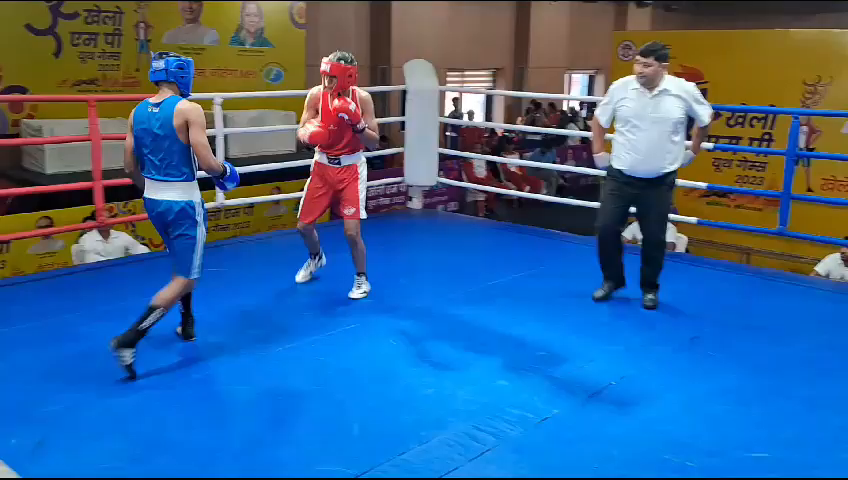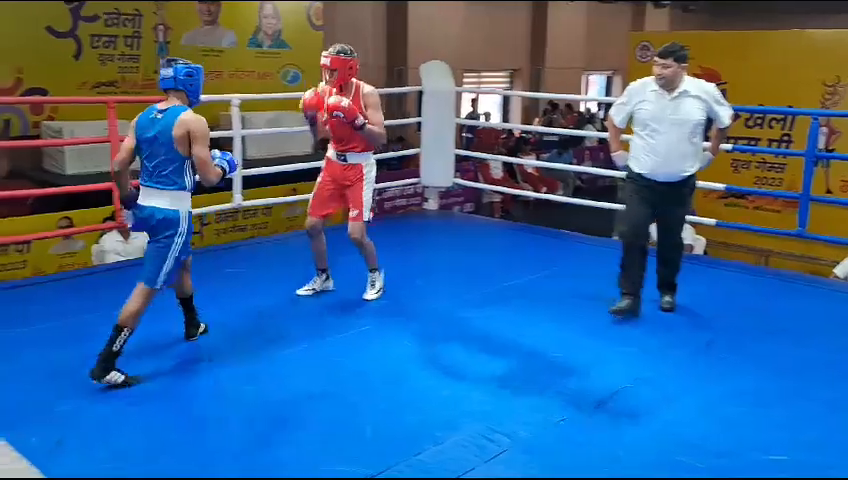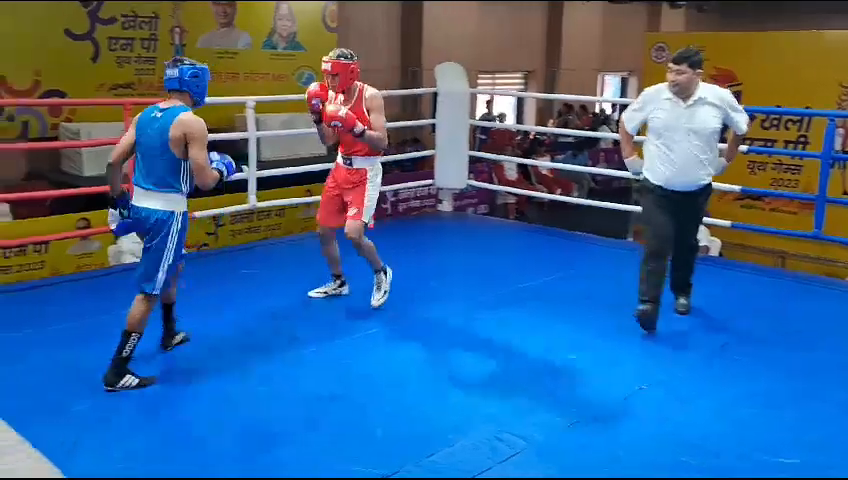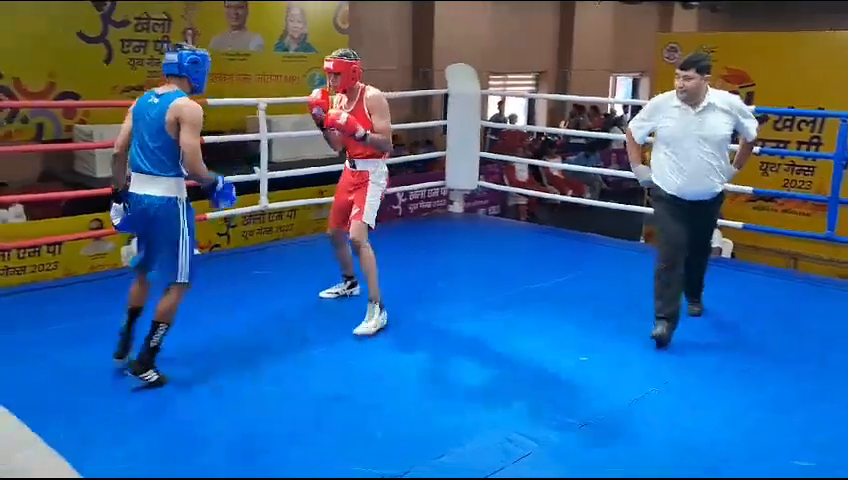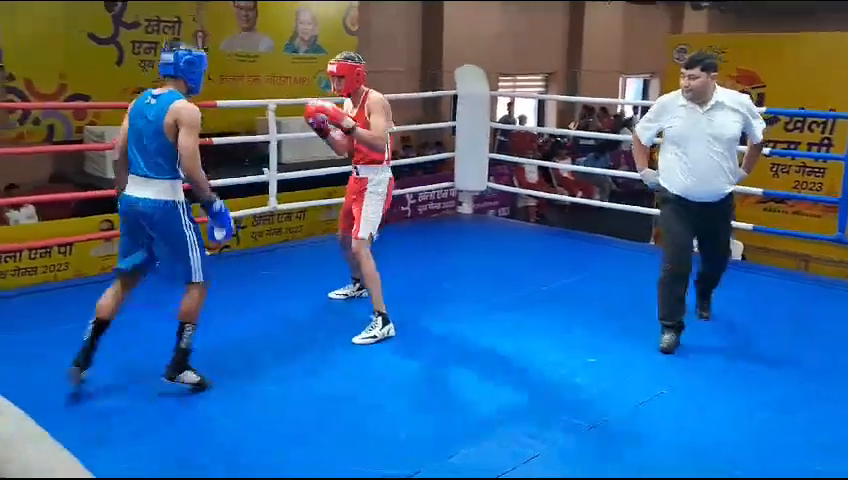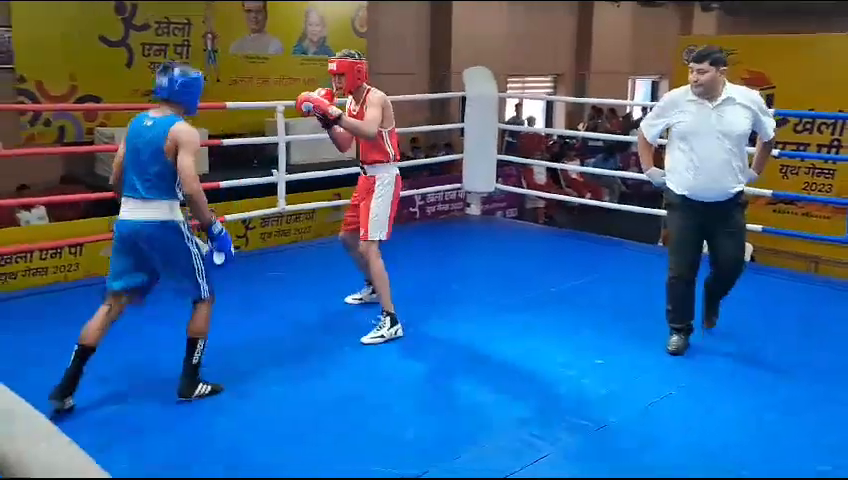
dt=0.1s
person 1, frame 1
left shoulder: (138, 113)
right shoulder: (189, 110)
left elbow: (132, 167)
right elbow: (206, 162)
right wrist: (226, 171)
left hip: (155, 200)
right hip: (184, 202)
left knee: (186, 260)
right knee: (184, 278)
left ankle: (187, 325)
right ankle: (127, 341)
person 1, frame 2
left shoulder: (142, 119)
right shoulder: (193, 121)
left elbow: (119, 167)
right elbow: (208, 176)
left wrist: (129, 202)
right wrist: (225, 164)
left hip: (146, 206)
right hip: (173, 211)
left knee: (181, 262)
right knee: (148, 287)
left ankle: (192, 325)
right ankle: (105, 364)
person 1, frame 3
left shoulder: (143, 117)
right shoulder: (191, 124)
left elbow: (114, 162)
right elbow: (203, 180)
left wrist: (118, 202)
right wrist: (221, 168)
left hip: (139, 206)
right hip: (166, 212)
left knee: (156, 275)
right knee: (151, 293)
left ankle: (169, 333)
right ankle: (116, 371)
person 1, frame 4
left shoulder: (141, 102)
right shoulder: (188, 108)
left elbow: (119, 153)
right elbow: (193, 166)
left wrist: (120, 195)
right wrist: (217, 184)
left hip: (140, 195)
right hip: (168, 199)
left knee: (142, 272)
right knee: (177, 283)
left ankle: (125, 346)
right ankle: (144, 362)
person 1, frame 5
left shoulder: (138, 104)
right shoulder: (185, 110)
left elbow: (119, 158)
right elbow: (189, 168)
right wrist: (214, 204)
left hip: (133, 199)
right hip: (164, 203)
left knee: (123, 281)
right knee: (197, 283)
left ankle: (83, 358)
right ankle: (178, 366)
person 1, frame 6
left shoulder: (136, 125)
right shoulder: (184, 132)
left elbow: (116, 180)
right elbow: (191, 189)
right wrist: (215, 228)
left hip: (129, 221)
right hip: (164, 224)
left knee: (113, 304)
right knee: (203, 298)
left ankle: (66, 387)
right ankle: (190, 381)
person 2, frame 1
left shoulder: (685, 91)
right shoulder: (620, 88)
left elbow: (705, 120)
right elbow: (598, 121)
left wrist: (691, 152)
right wrist: (599, 152)
left hip: (660, 180)
right hip: (621, 176)
left knee: (654, 238)
right knee: (608, 229)
left ankle: (649, 289)
right ankle: (612, 280)
person 2, frame 2
left shoulder: (705, 92)
right shoulder: (638, 90)
left elbow: (725, 121)
right elbow: (614, 120)
left wrist: (710, 153)
right wrist: (616, 152)
left hip: (679, 183)
right hip: (640, 179)
left knee: (671, 241)
right knee: (632, 236)
left ankle: (667, 290)
right ankle: (630, 295)
person 2, frame 3
left shoulder: (720, 99)
right shoulder: (652, 97)
left elbow: (742, 128)
right elbow: (625, 125)
left wrist: (724, 160)
right wrist: (630, 158)
left hip: (696, 191)
right hip: (658, 189)
left knee: (687, 246)
right knee: (656, 247)
left ankle: (681, 291)
right ankle: (648, 306)
person 2, frame 4
left shoulder: (730, 105)
right shoulder: (660, 105)
left elbow: (751, 135)
right elbow: (633, 134)
left wrist: (735, 167)
right wrist: (637, 167)
left hip: (708, 199)
right hip: (669, 198)
left knee: (699, 254)
right knee: (669, 259)
left ankle: (693, 295)
right ankle: (664, 322)
person 2, frame 5
left shoulder: (739, 104)
right shoulder: (667, 105)
left elbow: (758, 138)
right elbow: (639, 136)
left wrist: (744, 171)
right wrist: (644, 170)
left hip: (719, 202)
right hip: (676, 201)
left knee: (716, 260)
right knee: (675, 265)
left ankle: (703, 293)
right ankle: (671, 328)
person 2, frame 6
left shoulder: (749, 101)
right shoulder: (674, 100)
left elbow: (768, 136)
right elbow: (645, 134)
left wrist: (754, 171)
right wrist: (650, 170)
left hip: (728, 202)
right hip: (683, 201)
left knee: (730, 264)
right knee: (681, 269)
left ankle: (712, 299)
right ankle: (679, 330)
person 3, frame 1
left shoulder: (362, 99)
right shoulder: (315, 95)
left elbow: (374, 142)
right elbow: (303, 131)
left wrist: (356, 124)
right wrist: (307, 136)
left hip: (352, 167)
right hip: (323, 165)
left knee: (351, 230)
right knee: (304, 224)
left ankle: (361, 277)
right ankle: (315, 257)
person 3, frame 2
left shoulder: (367, 93)
right shoulder: (323, 90)
left elbow: (380, 139)
right elbow: (321, 134)
left wrist: (356, 120)
right wrist: (312, 117)
left hip: (360, 166)
right hip: (333, 164)
left knee: (356, 233)
right knee: (312, 225)
left ankle: (375, 273)
right ankle: (322, 277)
person 3, frame 3
left shoulder: (370, 97)
right shoulder: (331, 94)
left elbow: (381, 143)
right elbow: (328, 141)
left wrist: (355, 127)
right wrist: (318, 115)
left hip: (366, 171)
right hip: (341, 168)
left knee: (353, 234)
right knee: (324, 230)
left ankle: (381, 272)
right ankle: (338, 282)
person 3, frame 4
left shoulder: (373, 97)
right shoulder: (337, 99)
left elbow: (386, 145)
right elbow: (337, 145)
left wrist: (356, 131)
right wrist: (322, 122)
left hip: (372, 174)
right hip: (350, 171)
left knee: (357, 237)
right knee: (335, 233)
left ankle: (377, 307)
right ankle: (349, 283)
person 3, frame 5
left shoulder: (375, 101)
right shoulder: (347, 104)
left elbow: (379, 143)
right elbow: (343, 150)
left wrist: (346, 124)
right wrist: (323, 128)
left hip: (376, 180)
right hip: (359, 177)
left knee: (360, 246)
right knee: (345, 236)
left ankle: (383, 321)
right ankle: (359, 284)
person 3, frame 6
left shoulder: (376, 98)
right shoulder: (351, 101)
left elbow: (369, 133)
right elbow: (344, 145)
left wrist: (333, 113)
right wrist: (326, 119)
left hip: (383, 180)
right hip: (368, 177)
left knee: (368, 249)
right knee: (348, 238)
left ankle: (390, 321)
right ankle: (372, 288)
